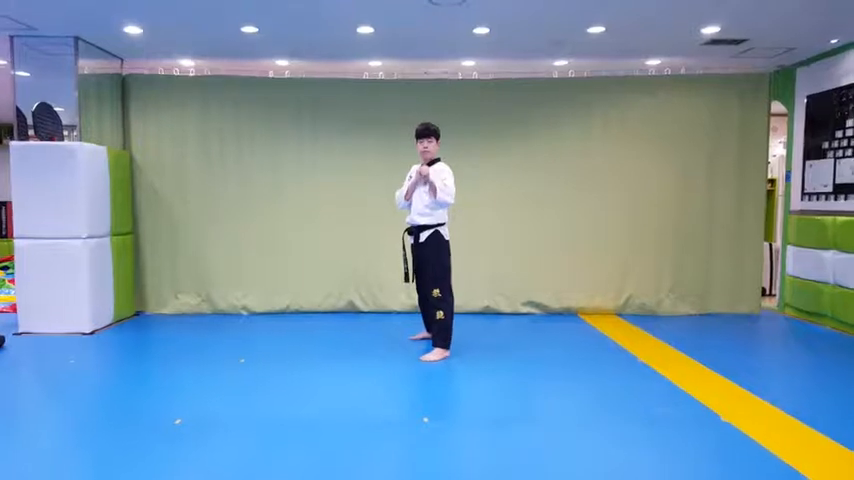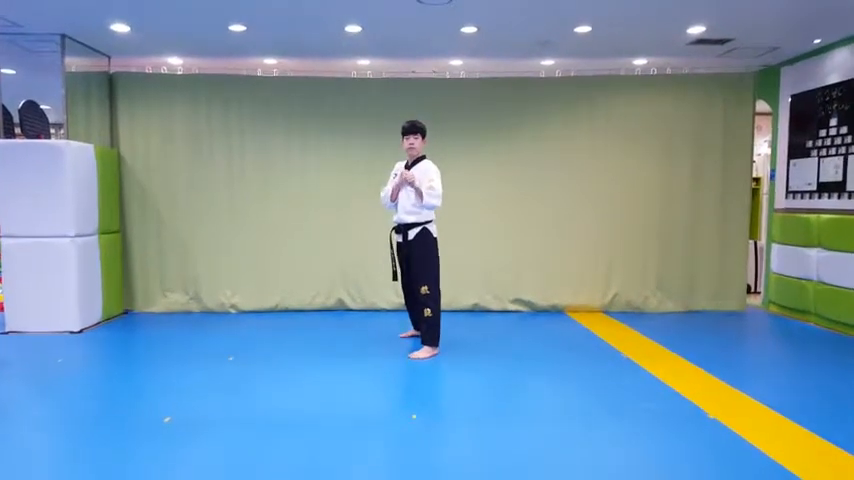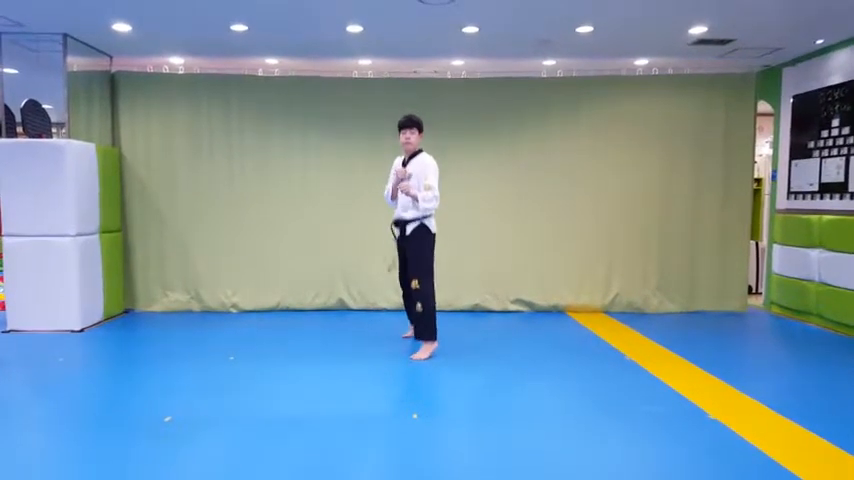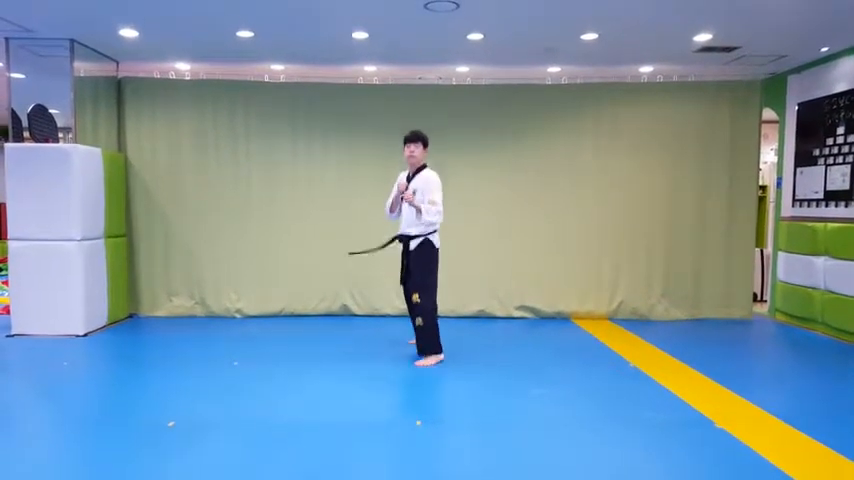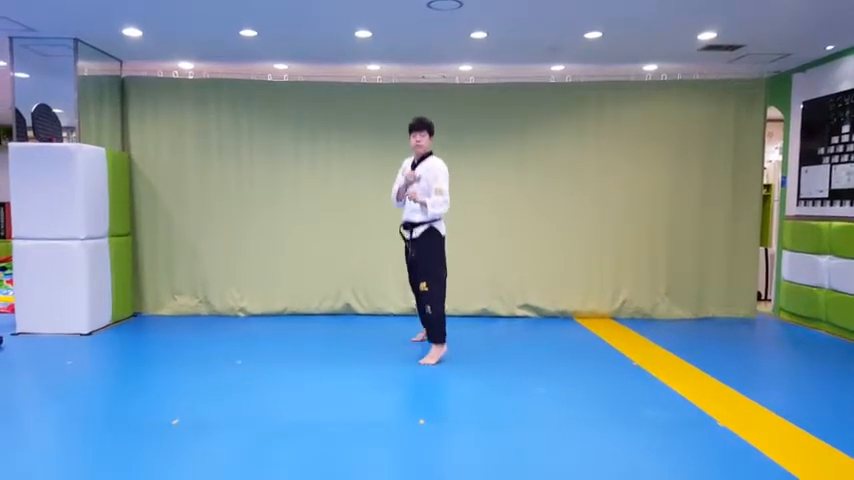
dt=1s
person 1, frame 1
left shoulder: (442, 170)
right shoulder: (414, 171)
left elbow: (447, 199)
right elbow: (401, 202)
left wrist: (430, 179)
right wrist: (415, 182)
left hip: (434, 235)
right hip: (417, 235)
left knee: (438, 288)
right knee: (423, 286)
left ankle: (442, 347)
right ankle: (431, 329)
person 1, frame 2
left shoulder: (429, 168)
right shoulder: (398, 168)
left elbow: (435, 201)
right elbow: (387, 201)
left wrist: (415, 184)
right wrist: (399, 183)
left hip: (422, 233)
right hip: (402, 234)
left knee: (426, 286)
right knee: (409, 284)
left ankle: (431, 344)
right ankle: (419, 326)
person 1, frame 3
left shoulder: (427, 162)
right shoulder: (398, 163)
left elbow: (432, 200)
right elbow: (390, 200)
left wrist: (413, 193)
right wrist: (396, 182)
left hip: (421, 228)
right hip: (403, 228)
left knee: (421, 282)
right knee: (407, 280)
left ankle: (429, 340)
right ankle: (417, 325)
person 1, frame 4
left shoulder: (430, 178)
right shoulder: (403, 177)
left elbow: (437, 214)
right elbow: (391, 213)
left wrist: (418, 206)
right wrist: (398, 196)
left hip: (425, 243)
right hip: (409, 243)
left knee: (423, 296)
right knee: (411, 293)
left ankle: (434, 351)
right ankle: (423, 336)
person 1, frame 5
left shoulder: (437, 165)
right shoulder: (407, 165)
left elbow: (443, 203)
right elbow: (396, 200)
left wrist: (421, 200)
right wrist: (404, 185)
left hip: (430, 232)
right hip: (411, 231)
left knee: (432, 285)
right knee: (418, 283)
left ankle: (439, 344)
right ankle: (429, 328)
